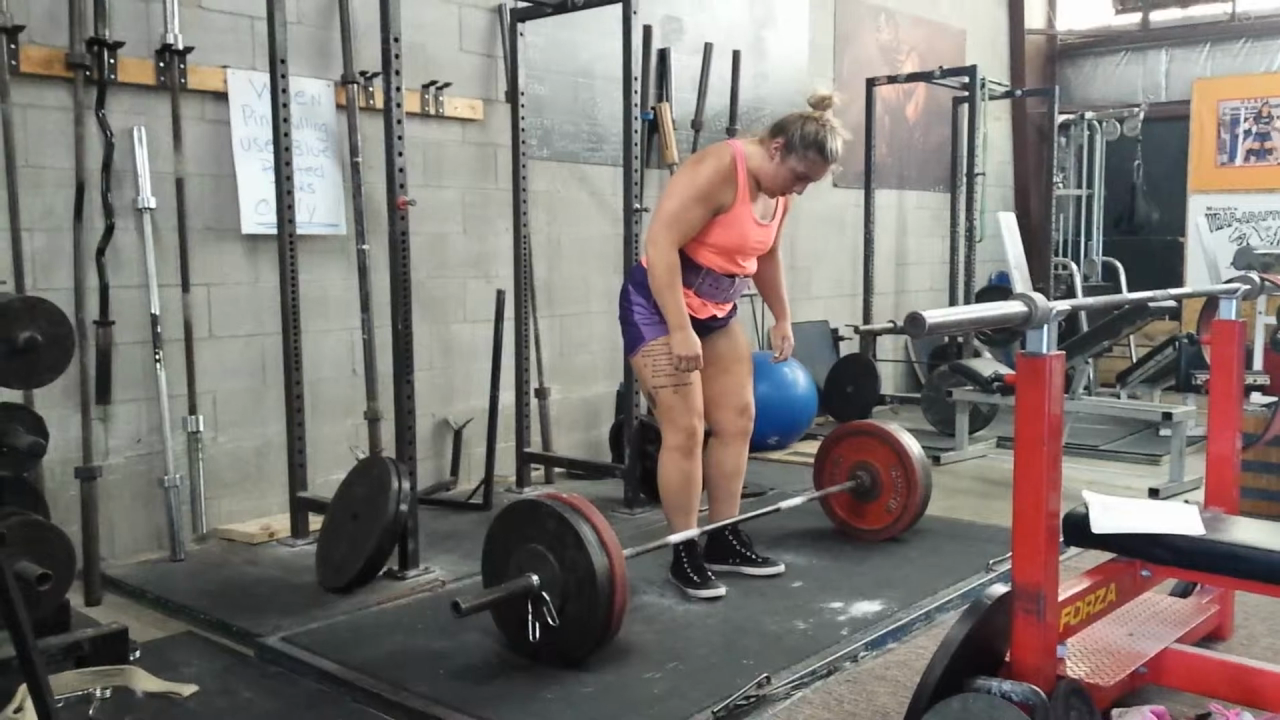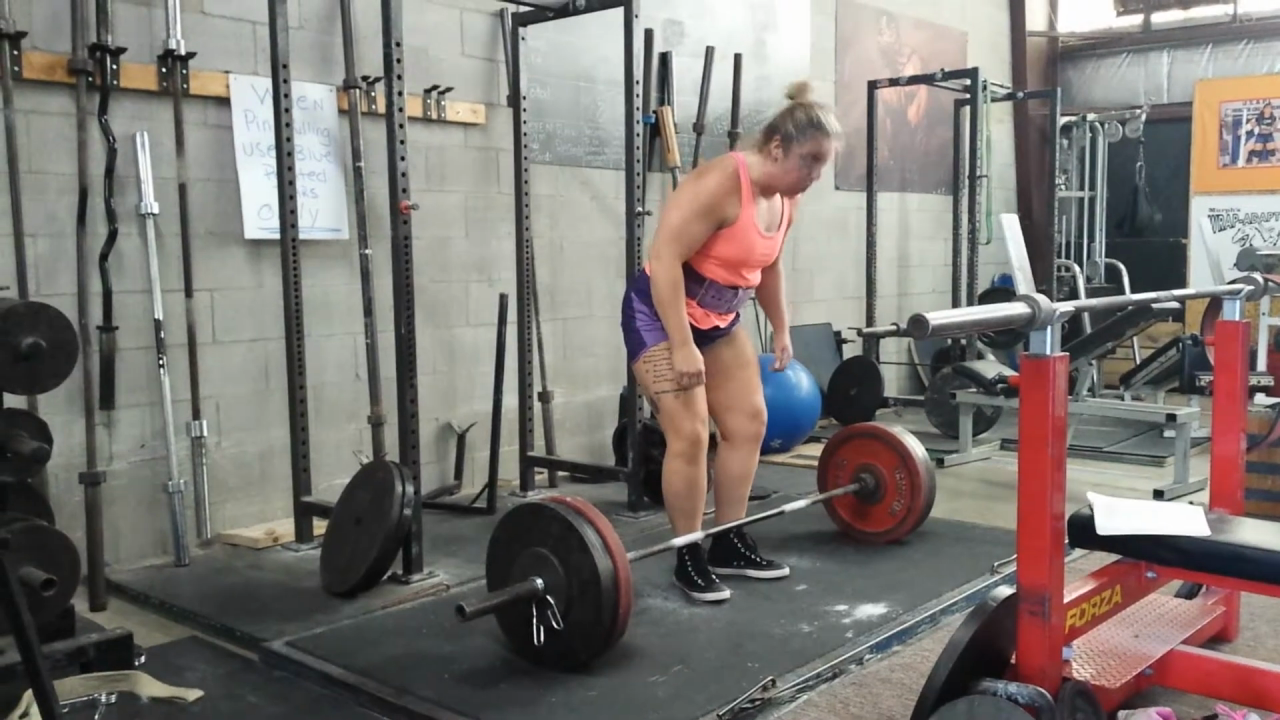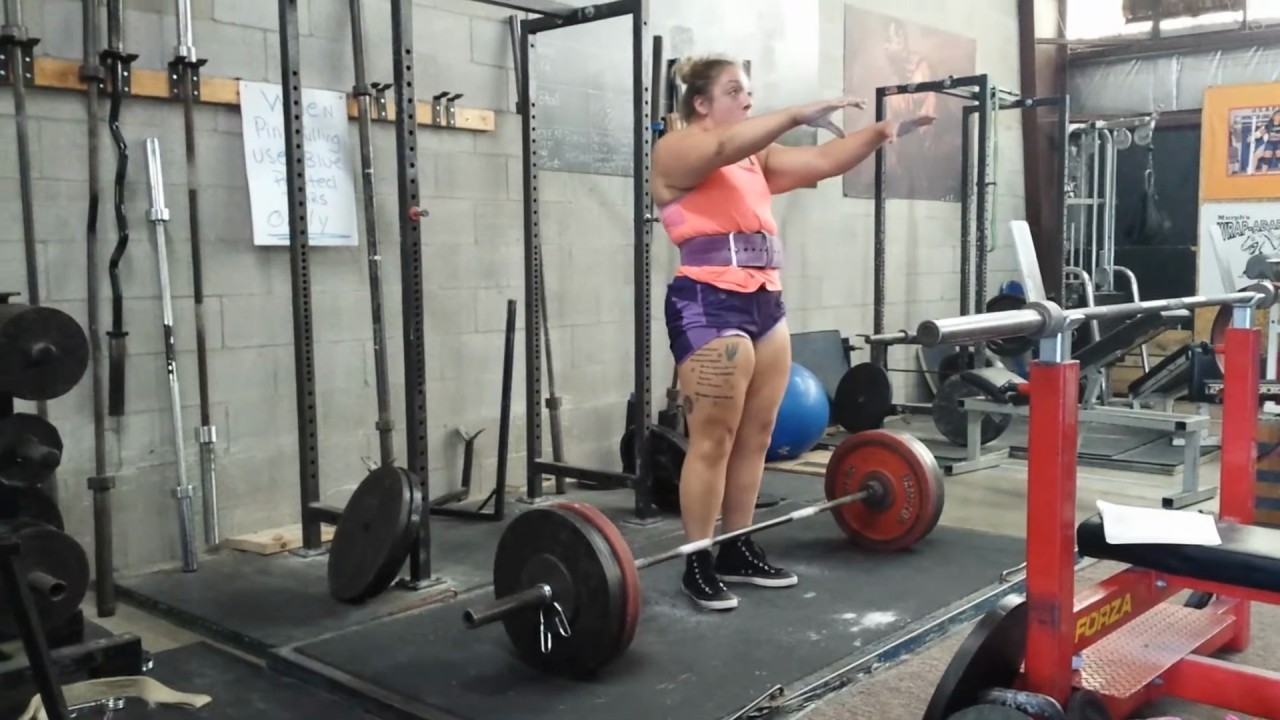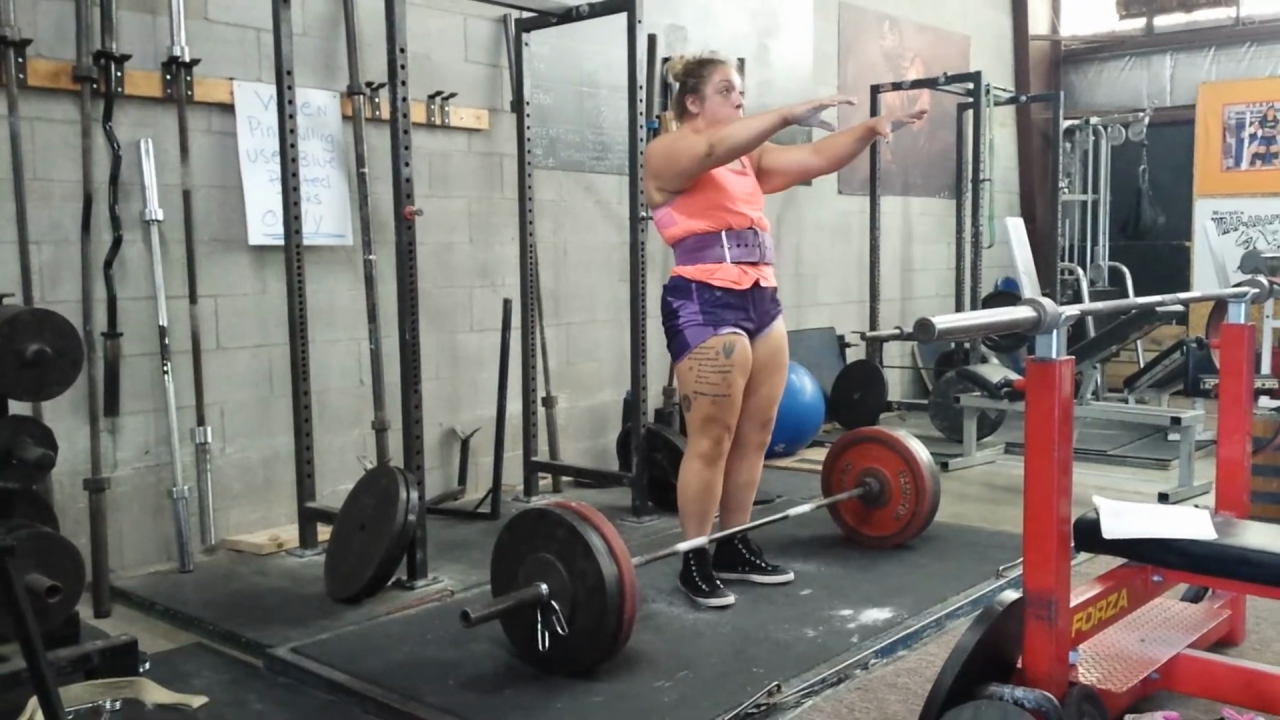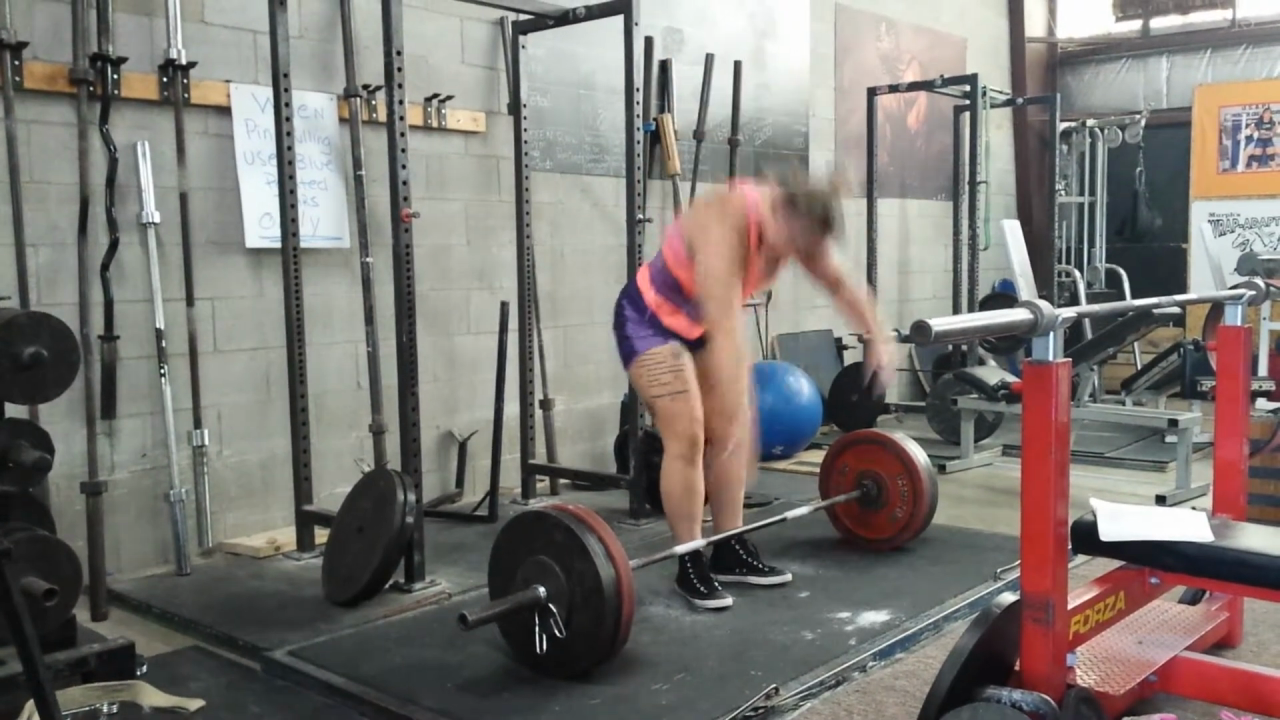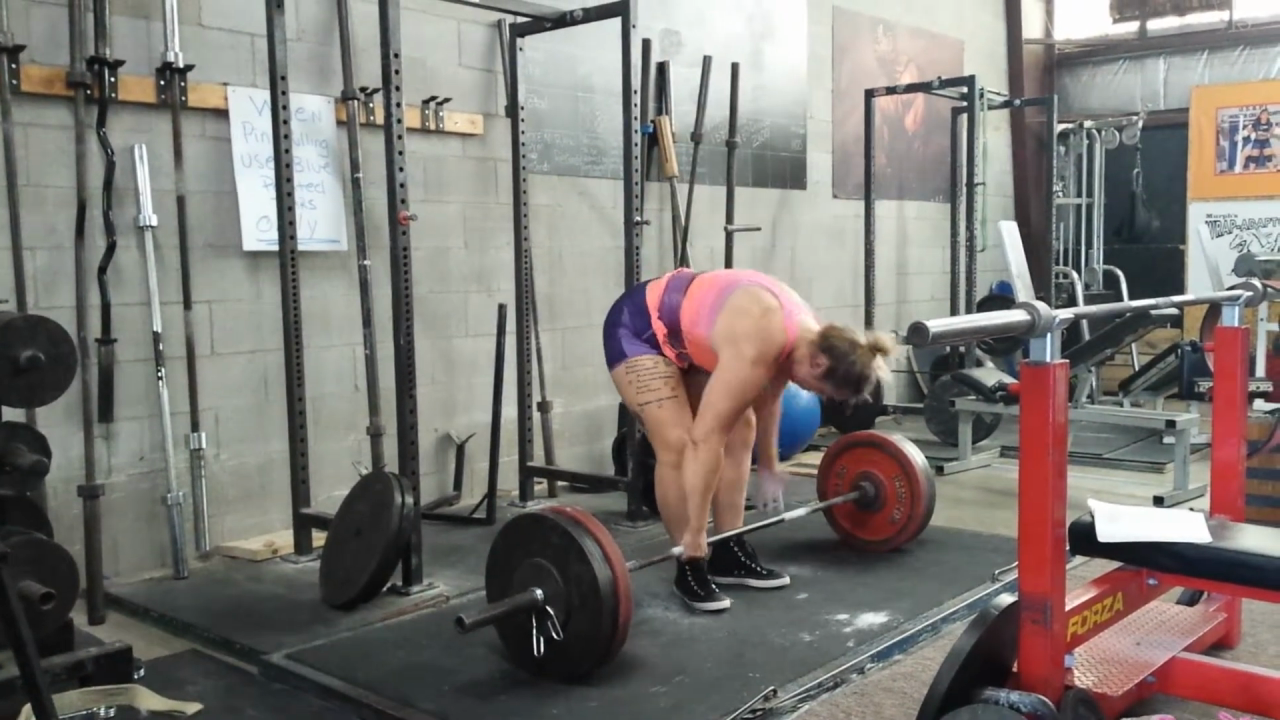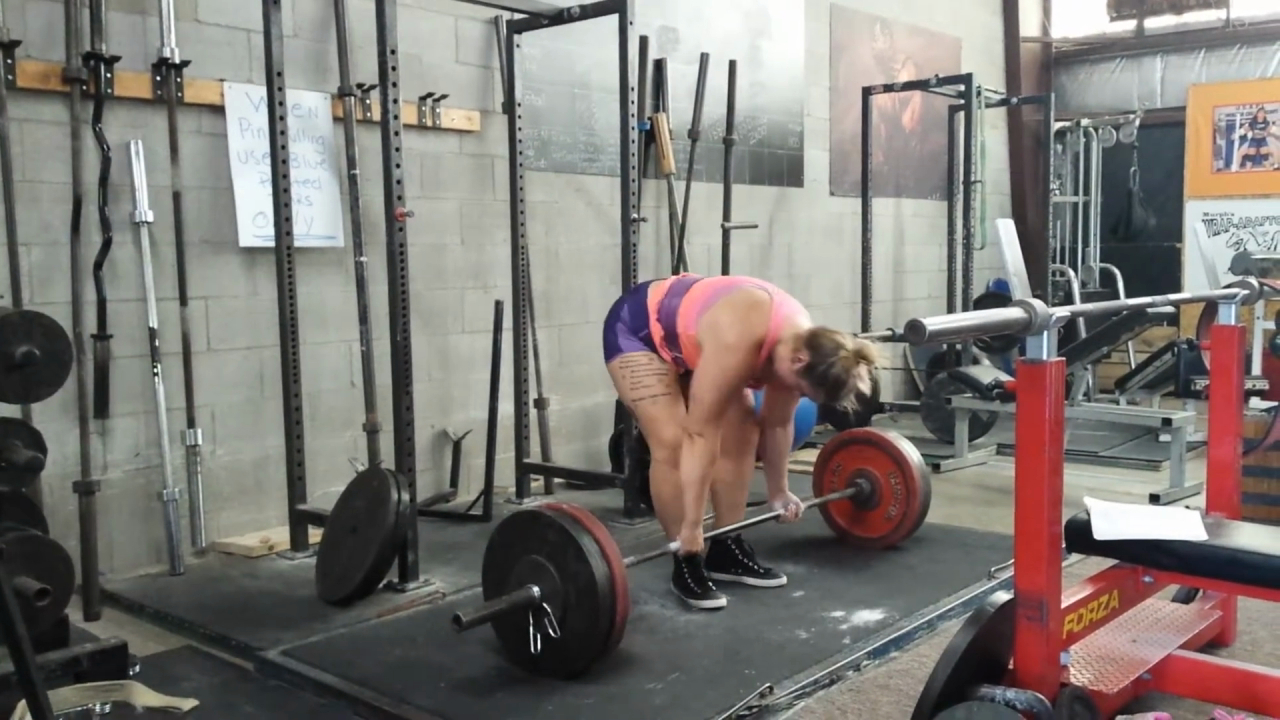
dt=0.7s
person 1, frame 1
left shoulder: (777, 187)
right shoulder: (715, 171)
right elbow: (661, 244)
left wrist: (782, 317)
right wrist: (679, 329)
left hip: (716, 311)
right hip: (658, 305)
left knee: (737, 420)
right knee: (685, 429)
left ankle: (725, 539)
right ankle: (684, 553)
person 1, frame 2
left shoulder: (782, 198)
right shoulder: (720, 185)
left elbow: (767, 268)
right elbow: (666, 259)
left wrist: (780, 330)
right wrist: (682, 346)
left hip: (721, 320)
right hip: (659, 313)
left knee: (748, 425)
right knee: (689, 434)
left ankle: (729, 542)
right ankle: (688, 558)
person 1, frame 3
left shoulder: (755, 158)
right shoulder: (675, 150)
left elbow: (823, 161)
right elbow: (724, 146)
left wrist: (879, 133)
right wrist: (799, 114)
left hip: (765, 302)
right hip: (708, 303)
left knee: (755, 436)
right knee: (712, 440)
left ankle: (738, 550)
right ankle: (697, 564)
person 1, frame 4
left shoulder: (747, 156)
right shoulder: (667, 153)
left elbow: (815, 159)
right elbow: (714, 149)
left wrist: (870, 129)
right wrist: (789, 115)
left hip: (762, 300)
right hip: (704, 304)
left knee: (754, 435)
right knee: (711, 439)
left ankle: (735, 547)
right ankle: (694, 561)
person 1, frame 5
left shoulder: (791, 225)
right shoulder: (726, 224)
left elbow: (838, 283)
right elbow: (725, 326)
left wrist: (876, 334)
right wrist: (741, 415)
left hip: (705, 328)
right hip: (652, 318)
left knee: (728, 429)
right knee: (686, 437)
left ankle: (729, 550)
right ankle: (690, 564)
person 1, frame 6
left shoulder: (806, 335)
right shoulder: (758, 348)
left elbow: (764, 406)
right elbow: (705, 440)
left wrist: (769, 467)
right wrist: (694, 533)
left hip: (685, 333)
right hip: (638, 328)
left knee: (738, 433)
right knee: (677, 445)
left ankle: (729, 552)
right ankle: (690, 565)
person 1, frame 7
left shoulder: (801, 341)
right shoulder: (739, 340)
left elbow: (777, 423)
right elbow: (700, 434)
left wrist: (779, 493)
right wrist: (692, 525)
left hip: (686, 337)
right hip: (638, 326)
left knee: (740, 434)
right knee: (672, 443)
left ankle: (726, 549)
right ankle: (687, 562)
